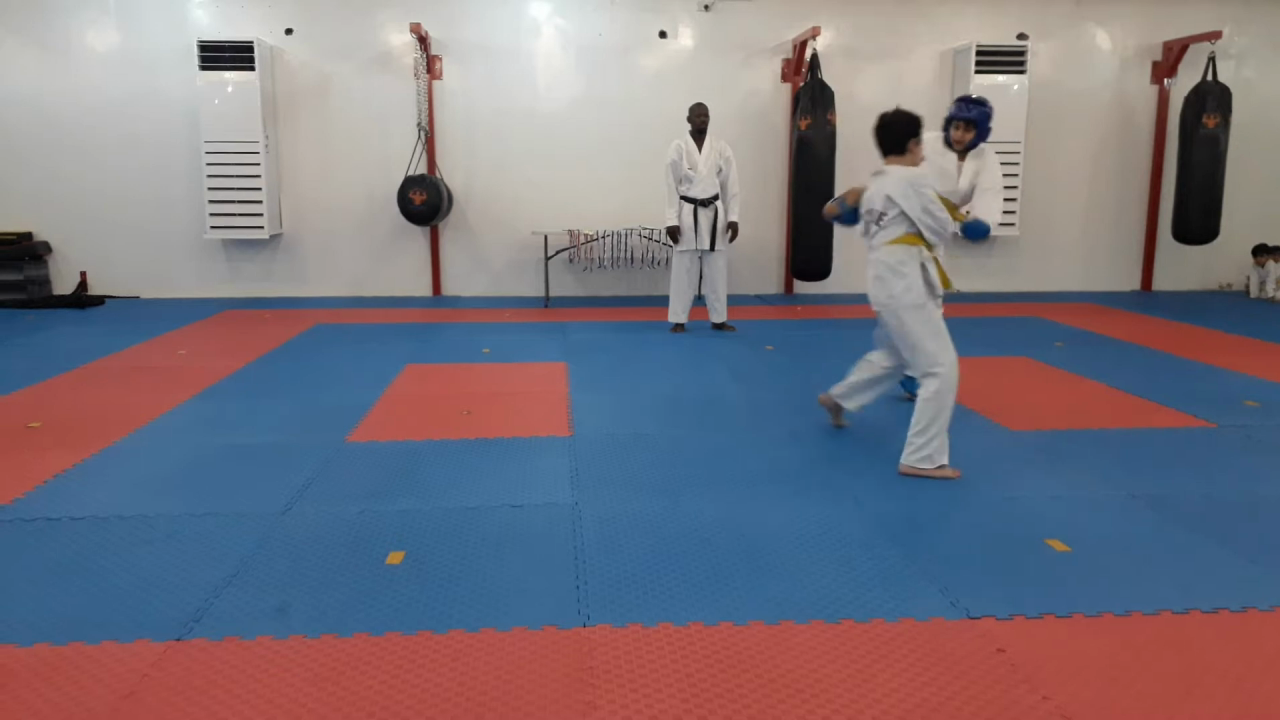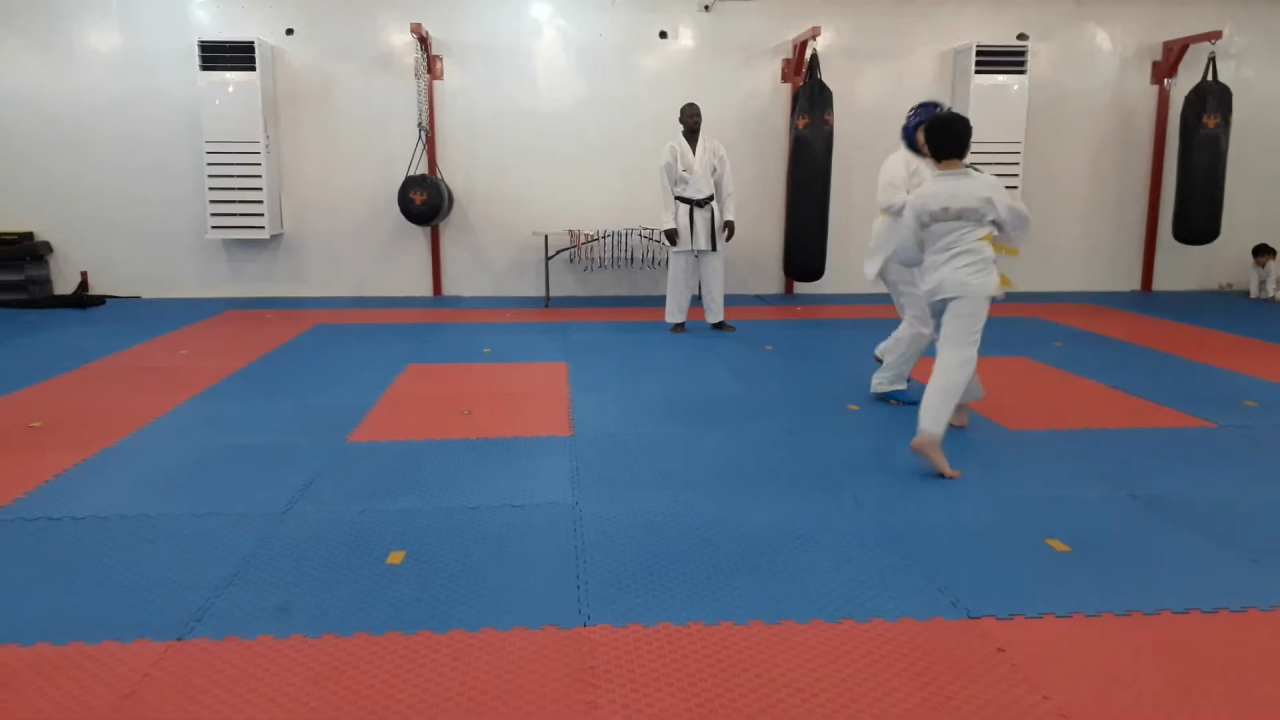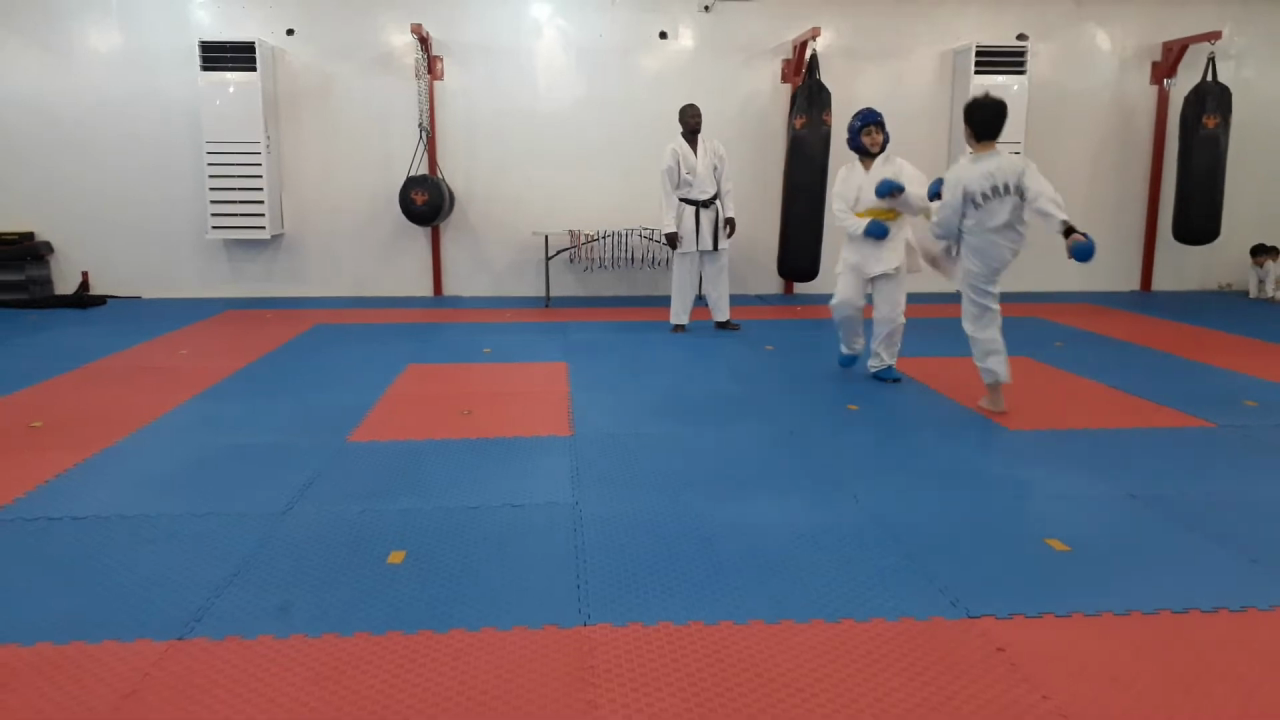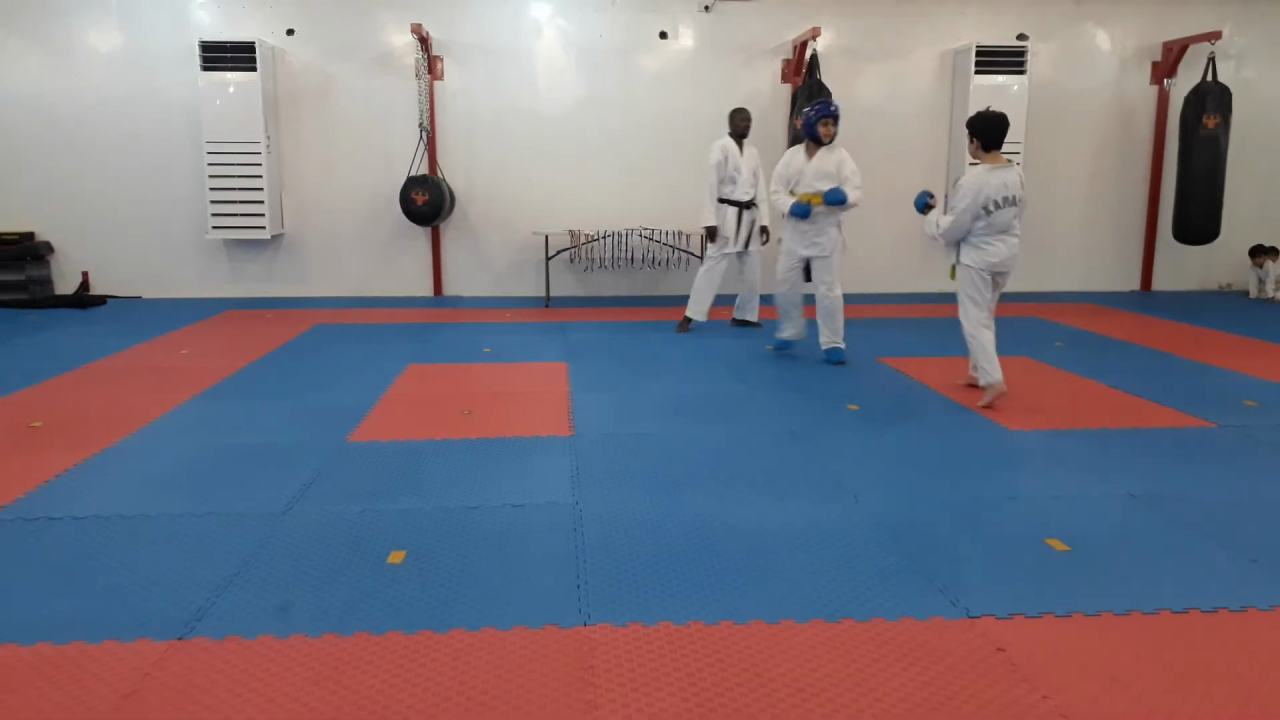
dt=0.5s
person 1, frame 1
left shoulder: (873, 188)
right shoulder: (912, 179)
right elbow: (940, 229)
right wrist: (943, 211)
left hip: (889, 286)
right hip: (907, 290)
left knee: (891, 358)
right knee: (940, 369)
left ankle: (838, 398)
right ankle: (922, 459)
person 1, frame 2
left shoulder: (921, 195)
right shoulder: (988, 185)
left elbow: (907, 254)
right elbow: (1018, 226)
left hip: (935, 282)
right hip: (971, 282)
left knee: (951, 346)
right knee: (956, 360)
left ankle: (962, 403)
right ankle: (929, 436)
person 1, frame 3
left shoulder: (959, 175)
right shoulder: (1020, 166)
left elbow: (945, 228)
right elbow: (1044, 198)
left wrist: (941, 204)
right wrist: (1067, 228)
left hip: (978, 256)
right hip: (1009, 246)
left knee: (981, 322)
left ankle: (995, 389)
person 1, frame 4
left shoulder: (972, 182)
right shoulder: (1016, 175)
left elbow: (951, 230)
left wrist: (931, 213)
left hip: (977, 257)
right hip: (1006, 254)
left knee: (975, 319)
right knee: (983, 314)
left ankle: (993, 381)
right ankle: (979, 372)
person 2, frame 1
left shoulder: (986, 159)
right shoulder: (931, 143)
left elbow: (989, 196)
left wrist: (982, 223)
right wrist: (861, 197)
left ankle: (913, 371)
person 2, frame 2
left shoulder: (927, 166)
right shoulder: (899, 162)
right elbow: (893, 203)
right hip: (897, 246)
left knee: (919, 316)
right knee: (919, 321)
left ankle: (888, 355)
right ankle: (888, 383)
person 2, frame 3
left shoulder: (898, 167)
right shoulder: (846, 173)
left elbow: (921, 203)
right elbow: (841, 214)
left wrist: (901, 192)
right wrist: (865, 227)
left hip: (893, 249)
right hip: (858, 247)
left knee: (890, 313)
right knee: (844, 304)
left ankle: (883, 363)
right ankle: (851, 347)
person 2, frame 4
left shoulder: (839, 155)
right shoulder: (792, 155)
left elbow: (854, 190)
right elbow: (776, 190)
left wrist: (843, 198)
right wrist: (792, 206)
left hip: (826, 228)
right hip: (797, 226)
left knee: (828, 288)
right knee: (787, 282)
left ankle: (833, 344)
right ankle: (790, 332)
person 3, frame 1
left shoulder: (721, 148)
right shoulder: (678, 148)
left elbow: (730, 185)
right elbow: (671, 186)
left wrist: (733, 218)
right wrist: (671, 220)
left hip: (714, 214)
right hip: (688, 214)
left knee: (717, 269)
right knee: (684, 269)
left ankle: (718, 318)
right ankle: (678, 320)
person 3, frame 2
left shoulder: (715, 148)
right shoulder: (672, 149)
left elbow: (725, 184)
right elbow: (667, 189)
left wrist: (729, 217)
right wrist: (668, 223)
left hip: (709, 214)
right hip: (683, 214)
left knee: (713, 269)
right knee: (681, 270)
left ankle: (716, 318)
right ankle: (678, 319)
person 3, frame 3
left shoulder: (714, 147)
right shoulder: (673, 151)
left elbow: (724, 183)
right elbow: (668, 192)
left wrist: (729, 213)
right wrist: (669, 226)
left hip: (713, 213)
right hip: (688, 215)
left knee: (718, 267)
right knee: (685, 270)
left ankle: (722, 318)
right ankle: (679, 320)
person 3, frame 4
left shoulder: (753, 152)
right shoulder: (721, 148)
left elbow: (759, 189)
right elbow: (712, 187)
left wrist: (764, 220)
right wrist: (710, 221)
left hip: (749, 215)
right hip: (727, 214)
left knee: (751, 270)
right knee: (713, 266)
left ankle: (743, 315)
right ankle: (691, 316)
